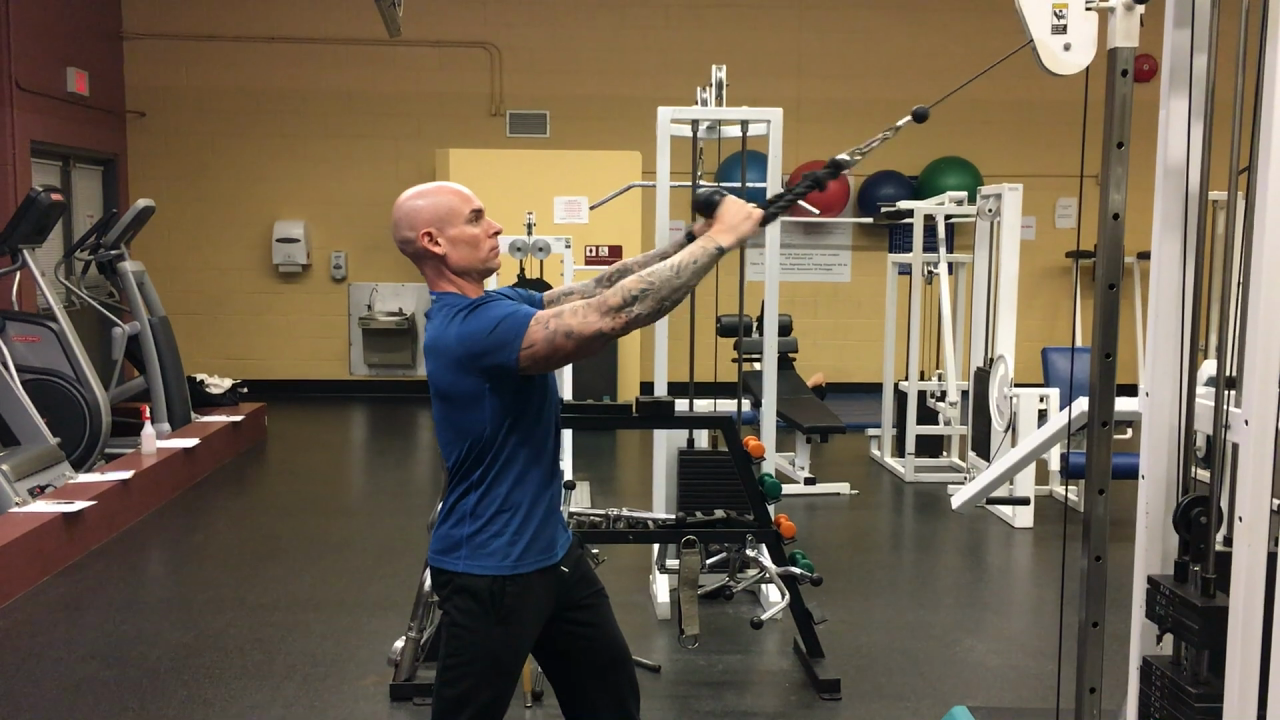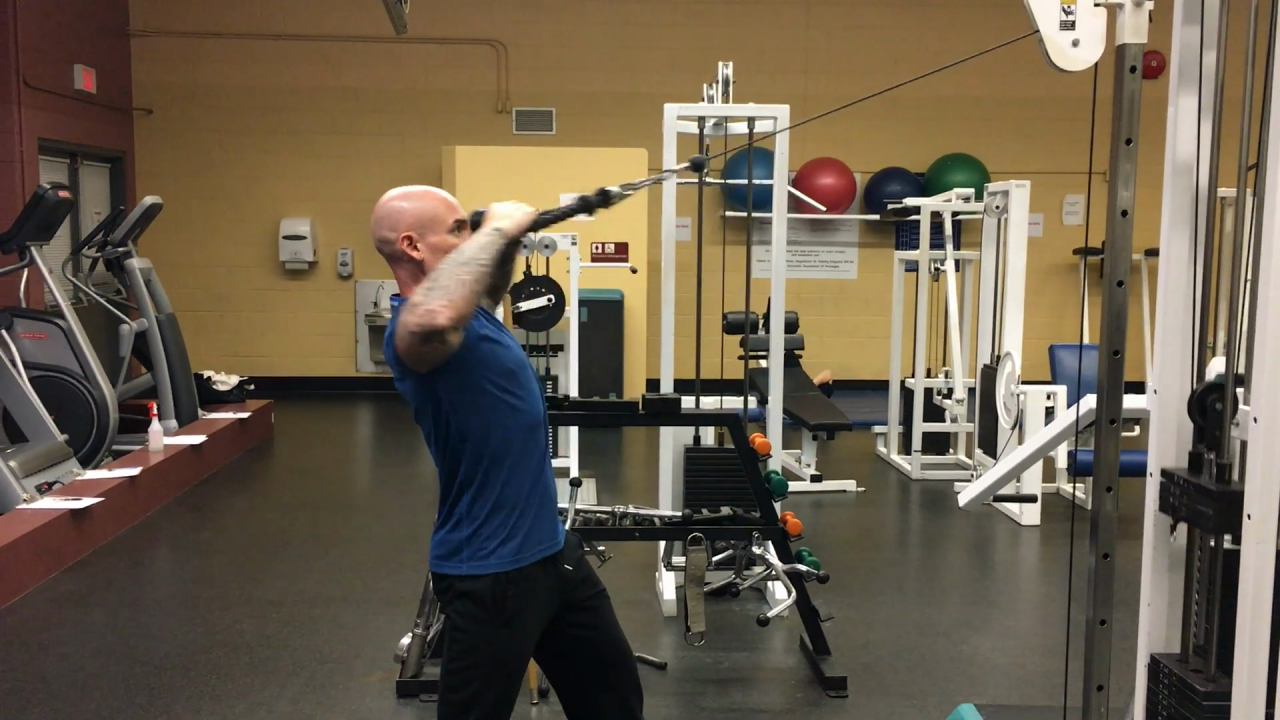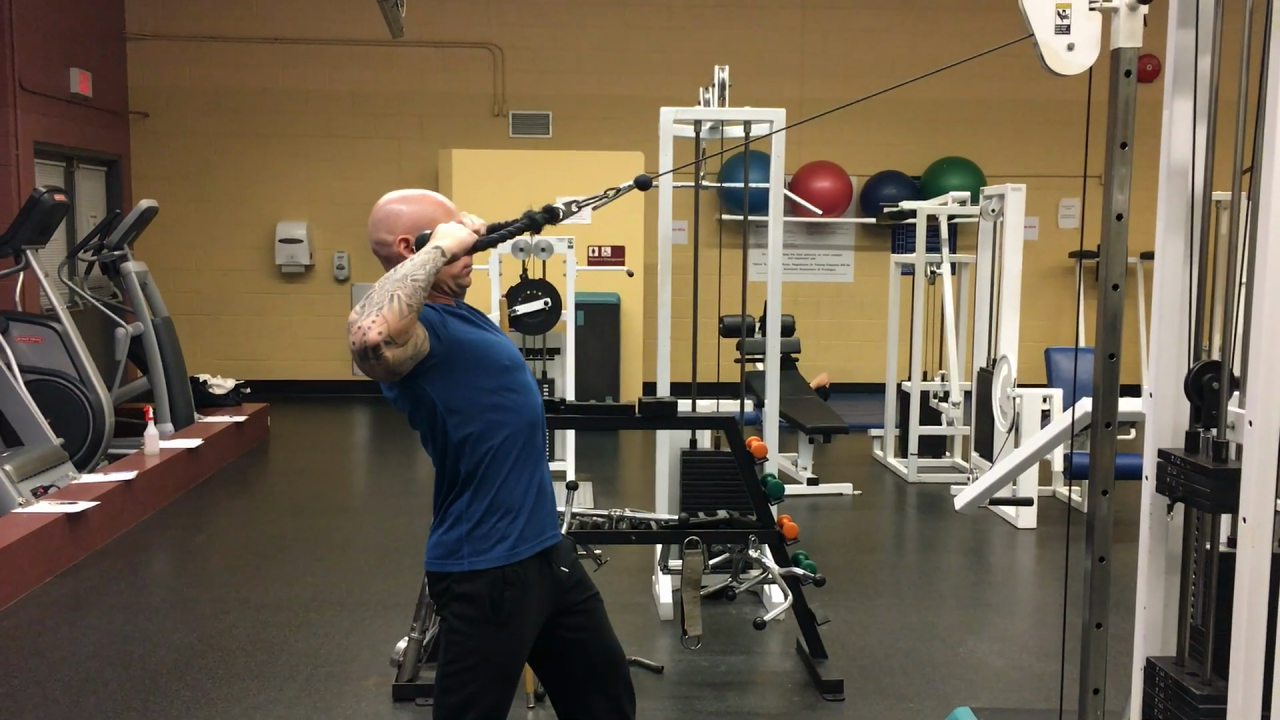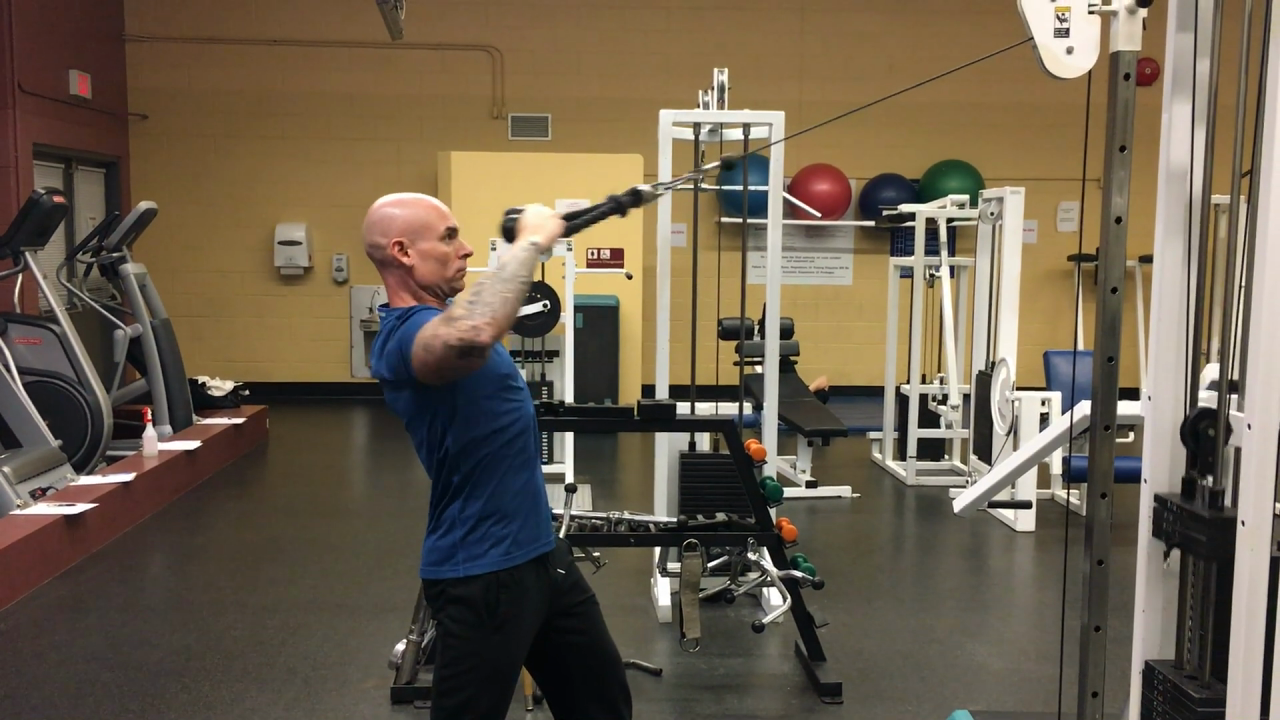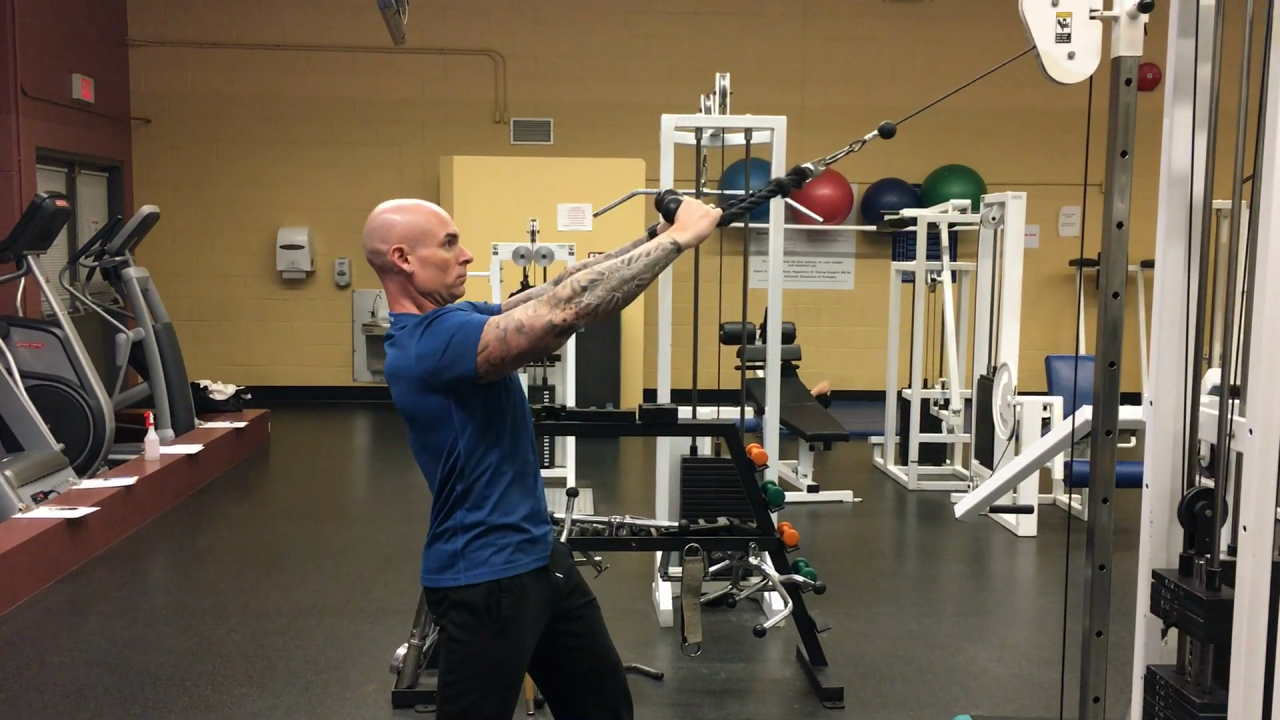
dt=0.5s
person 1, frame 1
left shoulder: (497, 303)
right shoulder: (470, 329)
left elbow: (598, 289)
right elbow: (611, 318)
left wrist: (693, 237)
right wrist: (718, 239)
left hip: (549, 549)
right hip: (490, 570)
person 1, frame 2
left shoulder: (461, 308)
right shoulder: (419, 328)
left elbow: (487, 289)
right elbow: (434, 317)
left wrist: (505, 236)
right wrist: (498, 228)
left hip: (550, 546)
right hip: (491, 570)
person 1, frame 3
left shoulder: (449, 314)
right shoulder: (413, 329)
right elbow: (369, 335)
left wrist: (465, 239)
right wrist: (441, 248)
left hip: (544, 547)
right hip: (487, 567)
person 1, frame 4
left shoulder: (434, 322)
right shoulder: (406, 334)
left elbow: (476, 319)
right elbow: (472, 335)
left wrist: (529, 240)
right wrist: (530, 243)
left hip: (538, 550)
right hip: (482, 572)
person 1, frame 5
left shoulder: (445, 322)
right shoulder: (431, 344)
left elbow: (546, 298)
right elbow: (565, 310)
left wrist: (655, 237)
right wrist: (677, 239)
left hip: (537, 554)
right hip: (485, 578)
